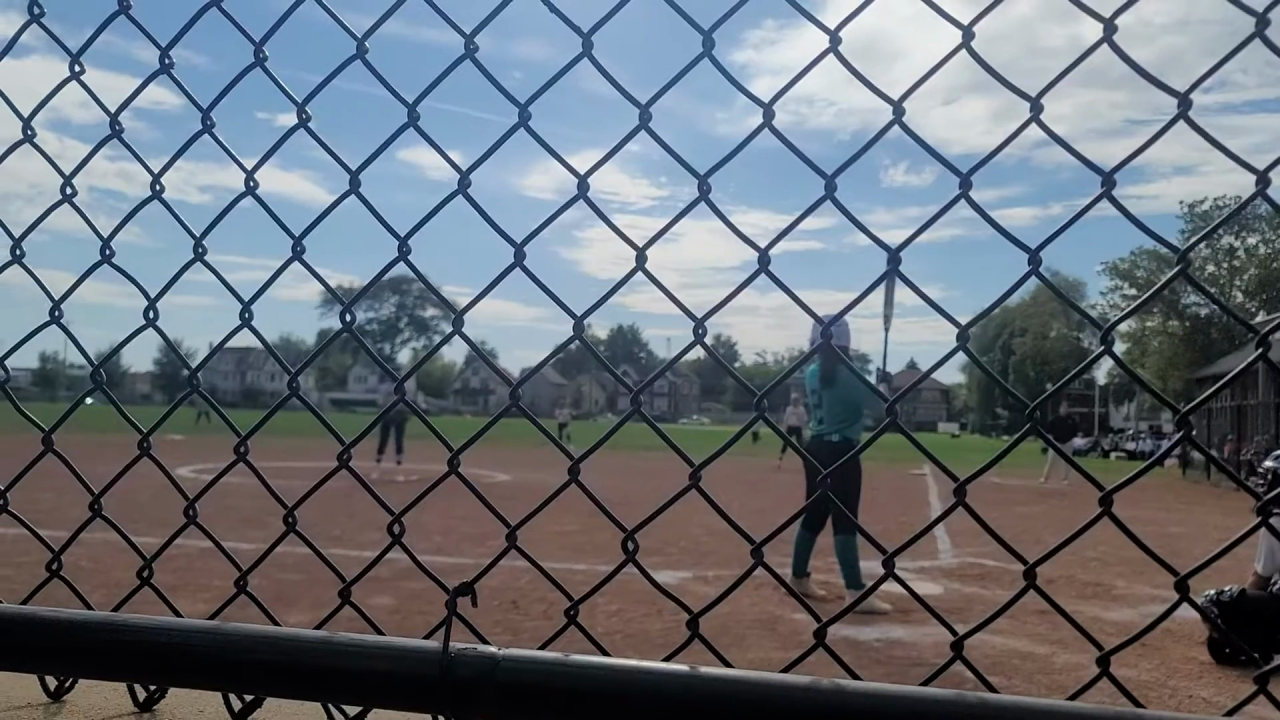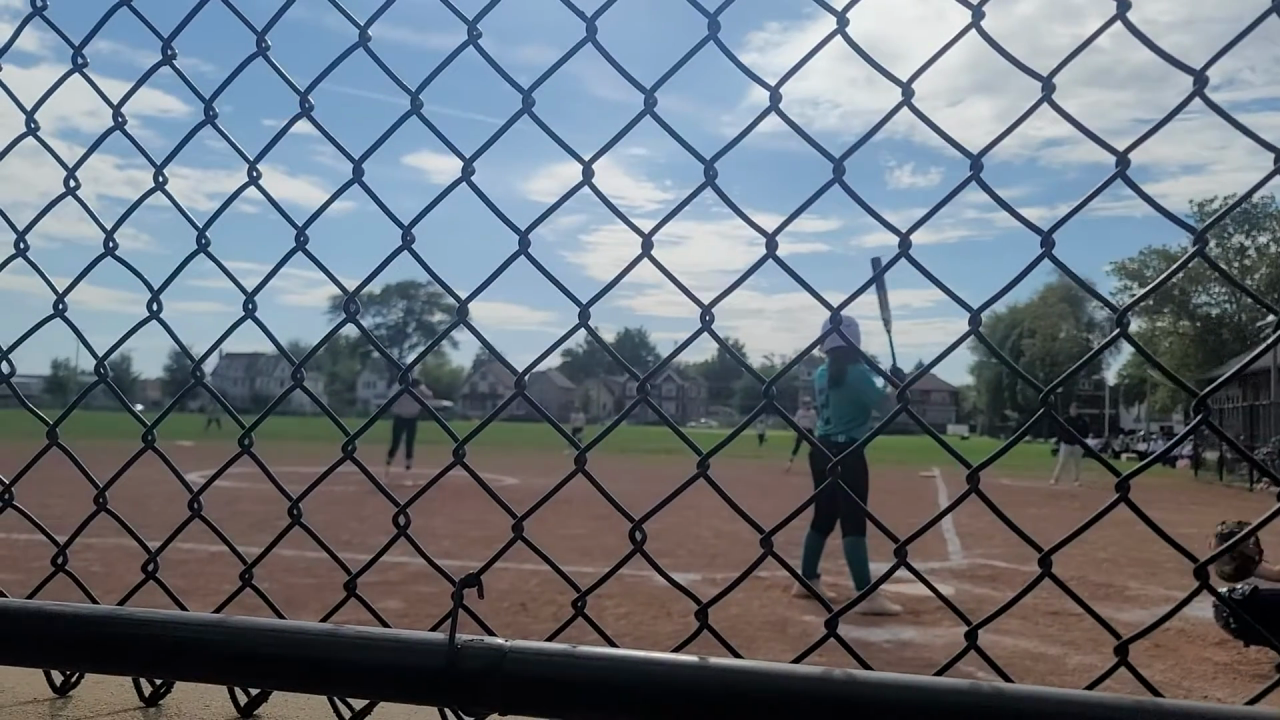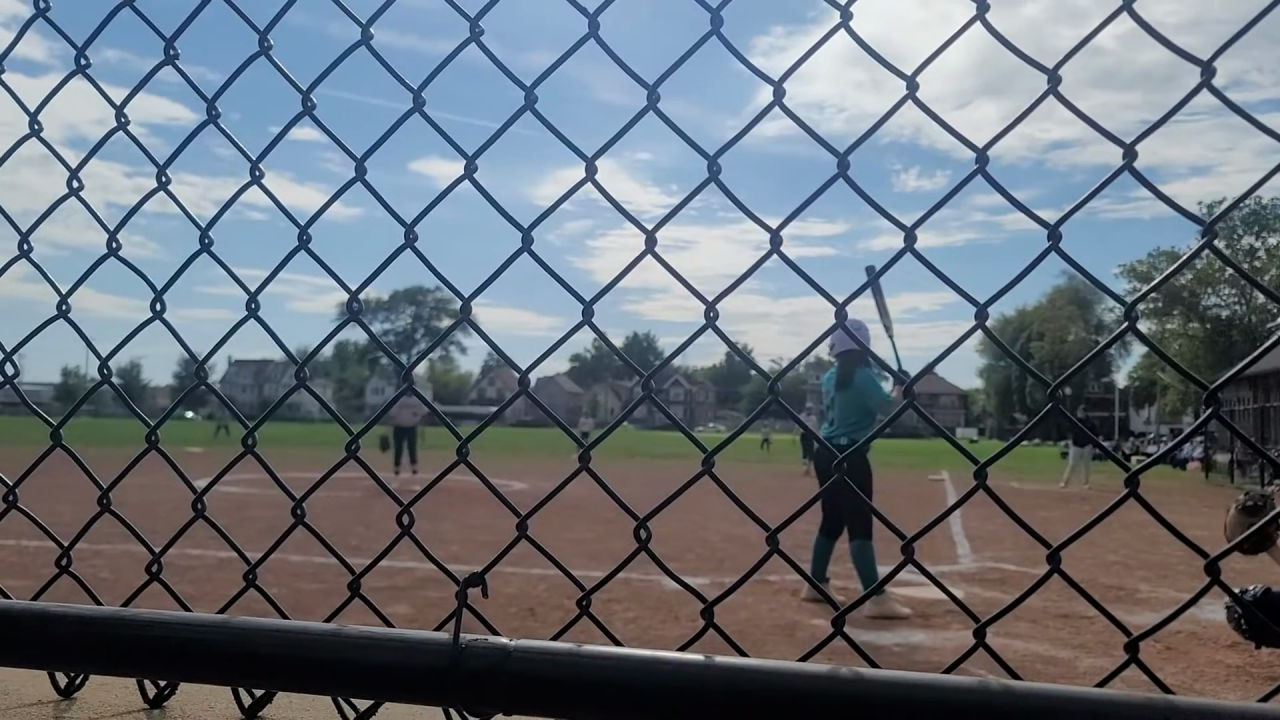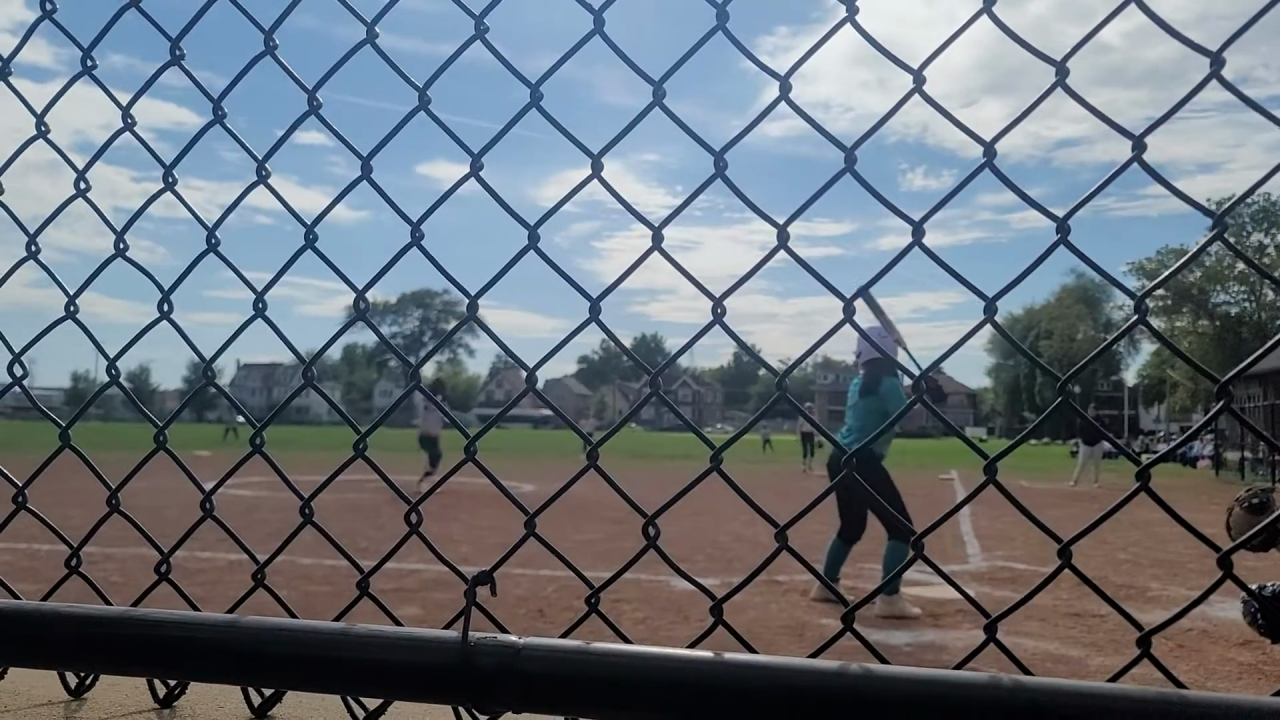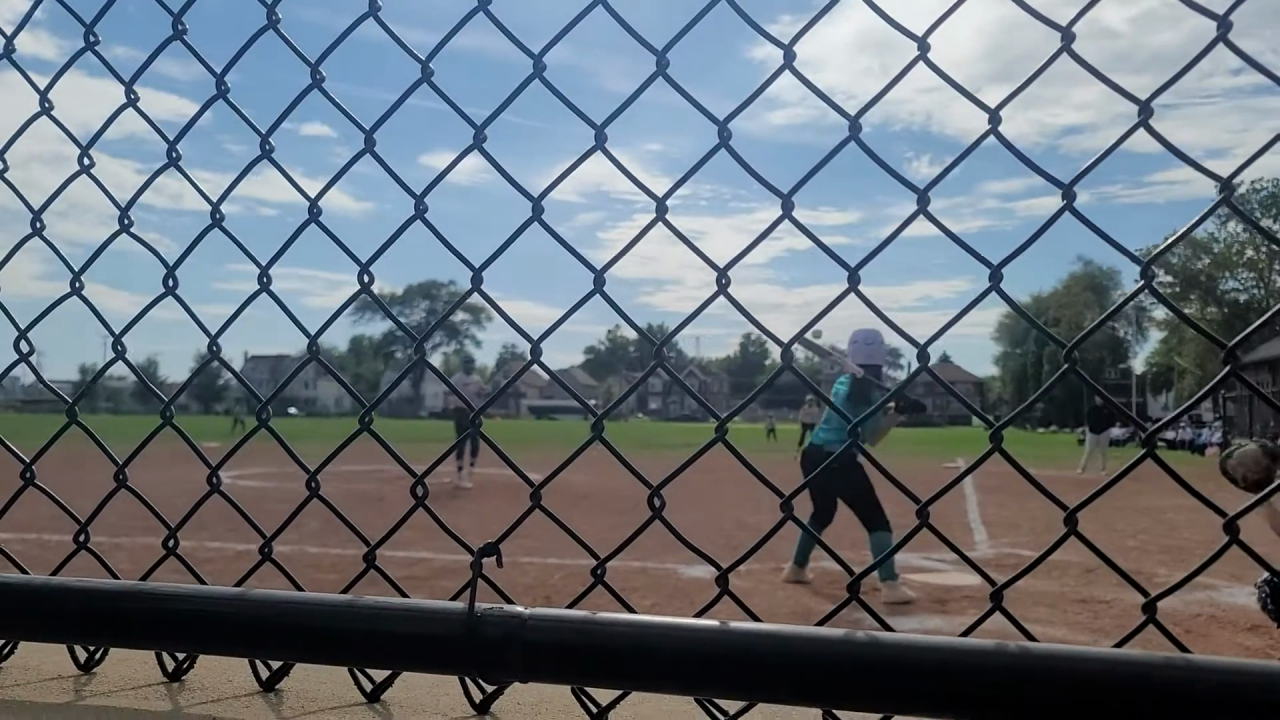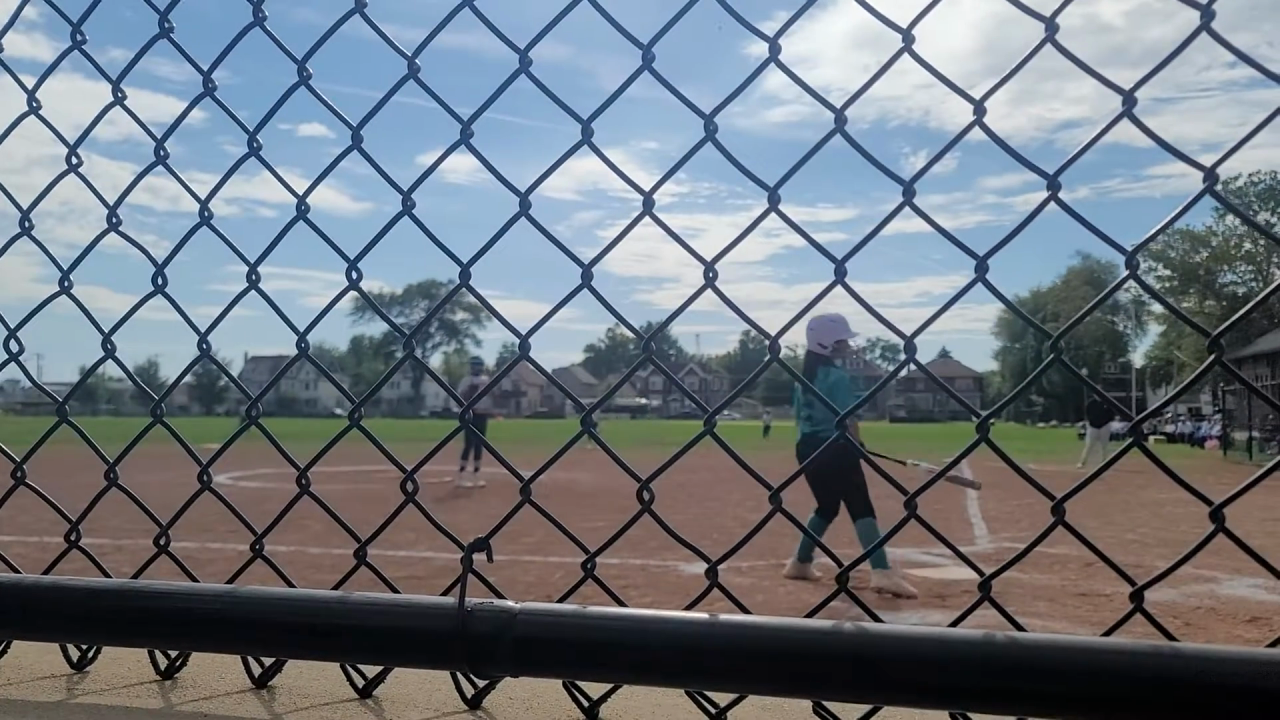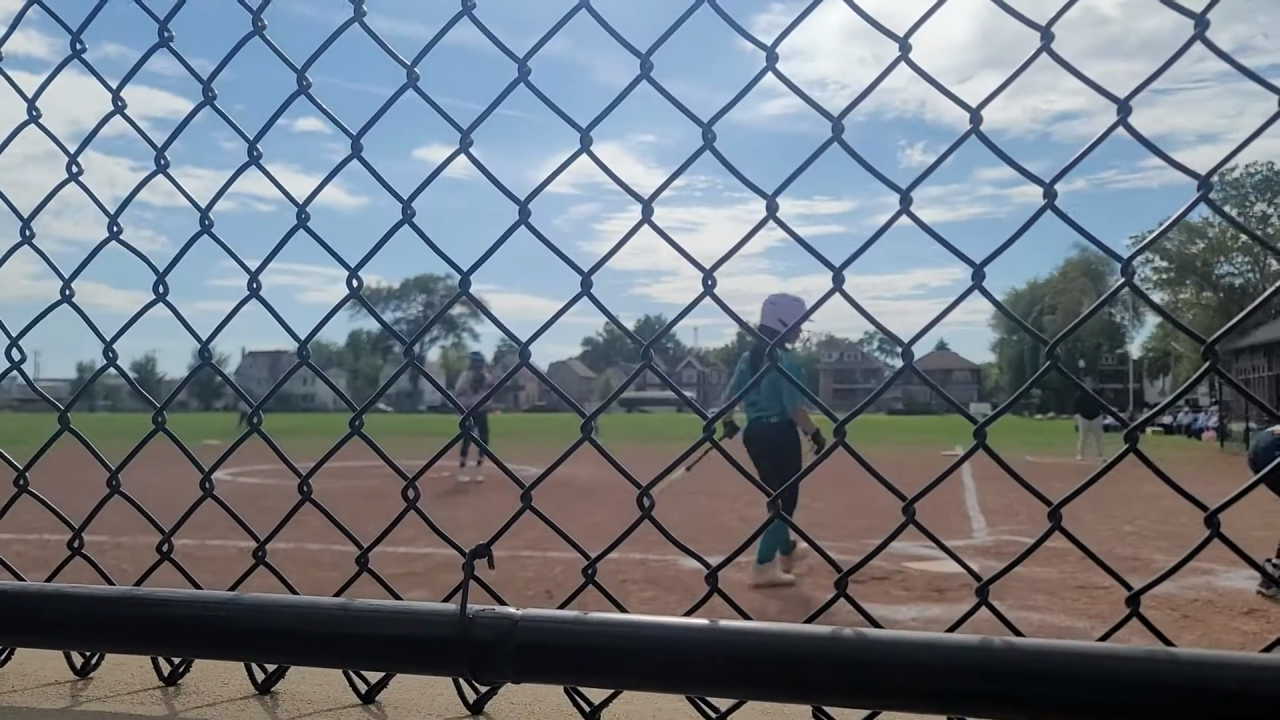
dt=0.7s
person 1, frame 1
left shoulder: (813, 373)
right shoulder: (846, 373)
right elbow: (876, 403)
left wrist: (871, 386)
left hip: (816, 448)
right hip: (840, 451)
left knee: (814, 514)
right knee: (845, 520)
left ankle: (798, 578)
right ankle: (856, 593)
person 1, frame 2
left shoulder: (822, 373)
right shoulder: (856, 372)
right elbow: (882, 404)
left wrist: (881, 385)
right wrist: (896, 383)
left hip: (822, 450)
right hip: (846, 453)
left knee: (823, 517)
right knee: (853, 522)
left ankle: (807, 581)
right ankle: (867, 596)
person 1, frame 3
left shoulder: (830, 377)
right shoulder: (862, 375)
right elbow: (887, 408)
right wrist: (901, 387)
left hip: (826, 453)
right hip: (849, 455)
left knee: (832, 521)
right knee: (860, 524)
left ankle: (816, 585)
right ankle: (876, 599)
person 1, frame 4
left shoulder: (858, 383)
right shoulder: (886, 383)
right wrist: (928, 397)
left hip: (840, 462)
right hip: (862, 465)
left knee: (851, 528)
right knee: (901, 527)
left ankle: (825, 585)
right ankle: (889, 598)
person 1, frame 5
left shoulder: (843, 382)
right shoulder: (869, 392)
right elbow: (872, 437)
left wrist: (890, 407)
right wrist: (896, 412)
left hip: (813, 456)
right hip: (840, 462)
left knee: (822, 515)
right knee: (876, 520)
left ankle: (797, 568)
right ankle: (890, 585)
person 1, frame 6
left shoulder: (804, 375)
right shoulder: (838, 377)
right elbow: (848, 421)
right wrist: (856, 446)
left hip: (807, 447)
right hip: (833, 448)
left knee: (826, 507)
right knee: (861, 509)
left ankle: (800, 563)
right ankle: (882, 573)
person 1, frame 7
left shoulder: (750, 357)
right shoulder: (785, 362)
left elbow: (730, 395)
right elbow: (794, 408)
left wrist: (728, 422)
right wrist: (814, 433)
left hip: (754, 433)
right hip: (779, 434)
left knee: (777, 496)
right knee: (784, 501)
left ankle: (785, 551)
right ankle: (764, 566)
